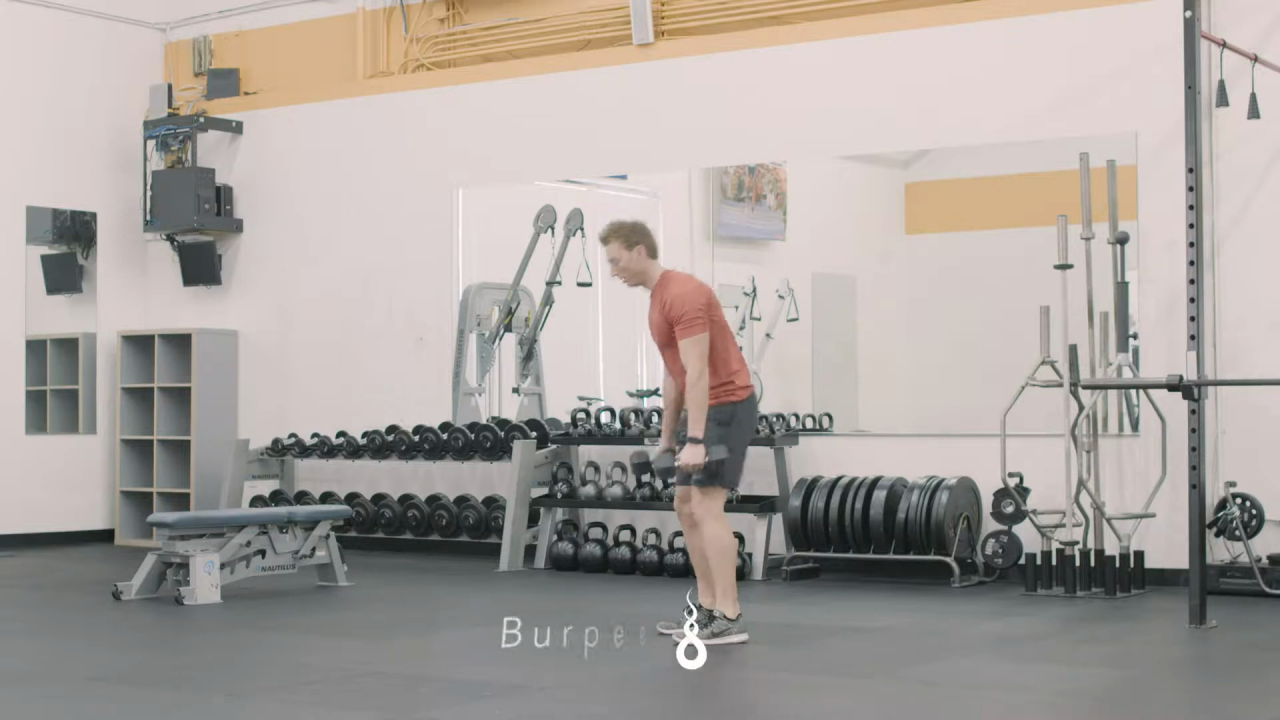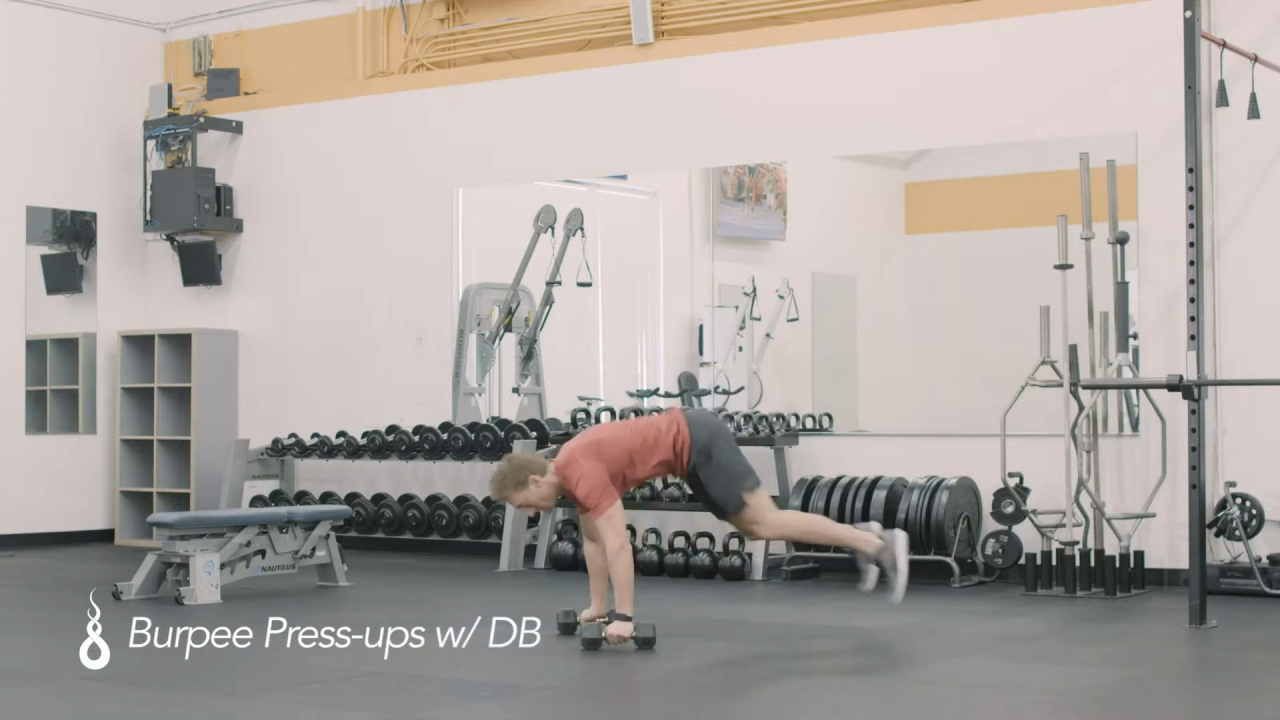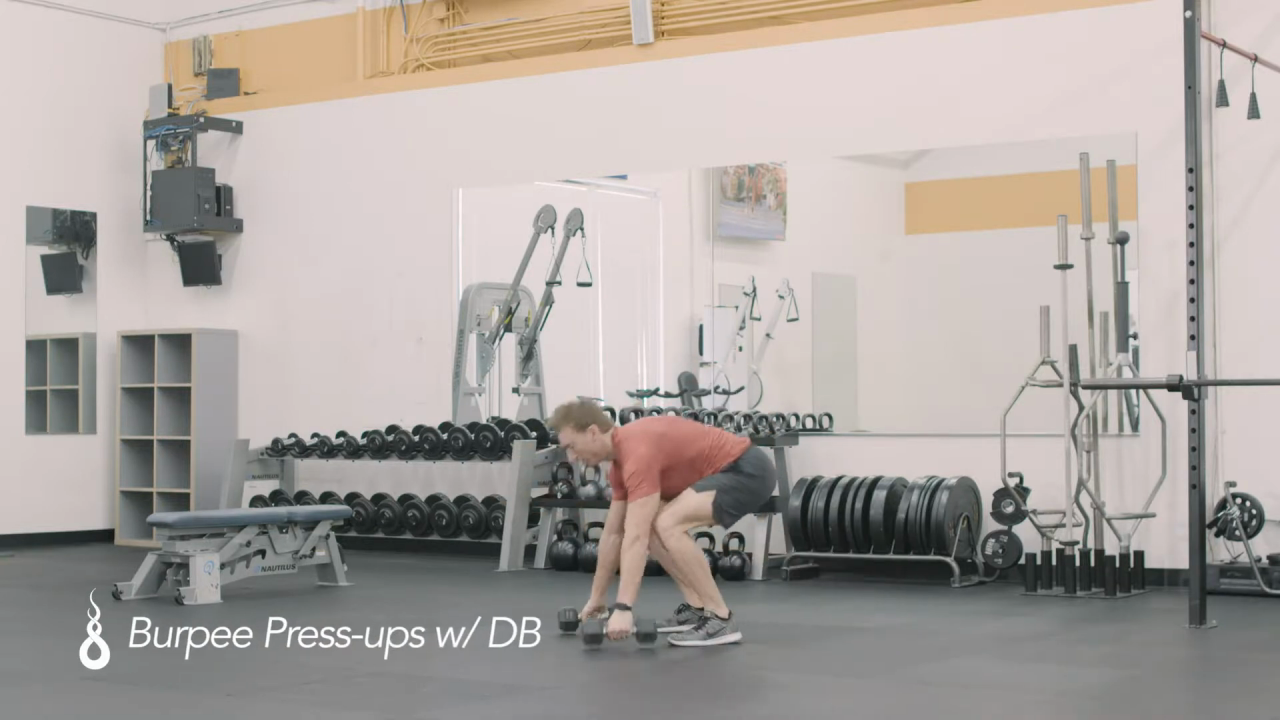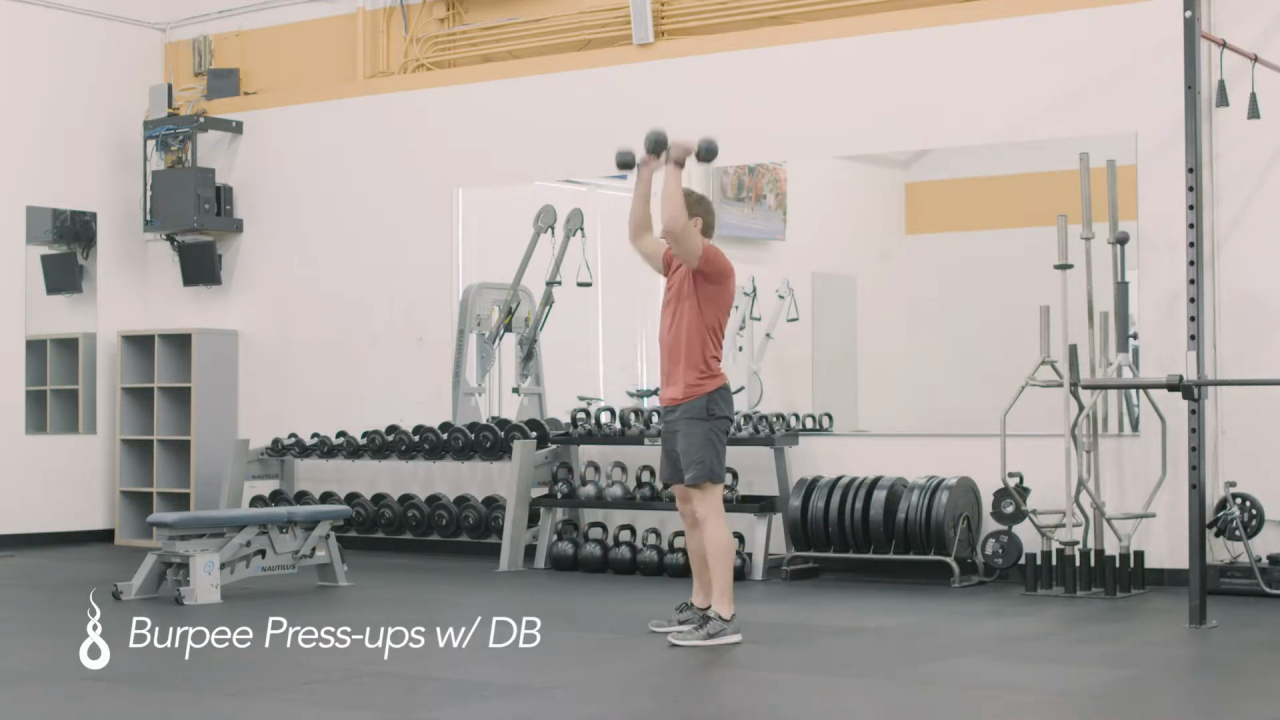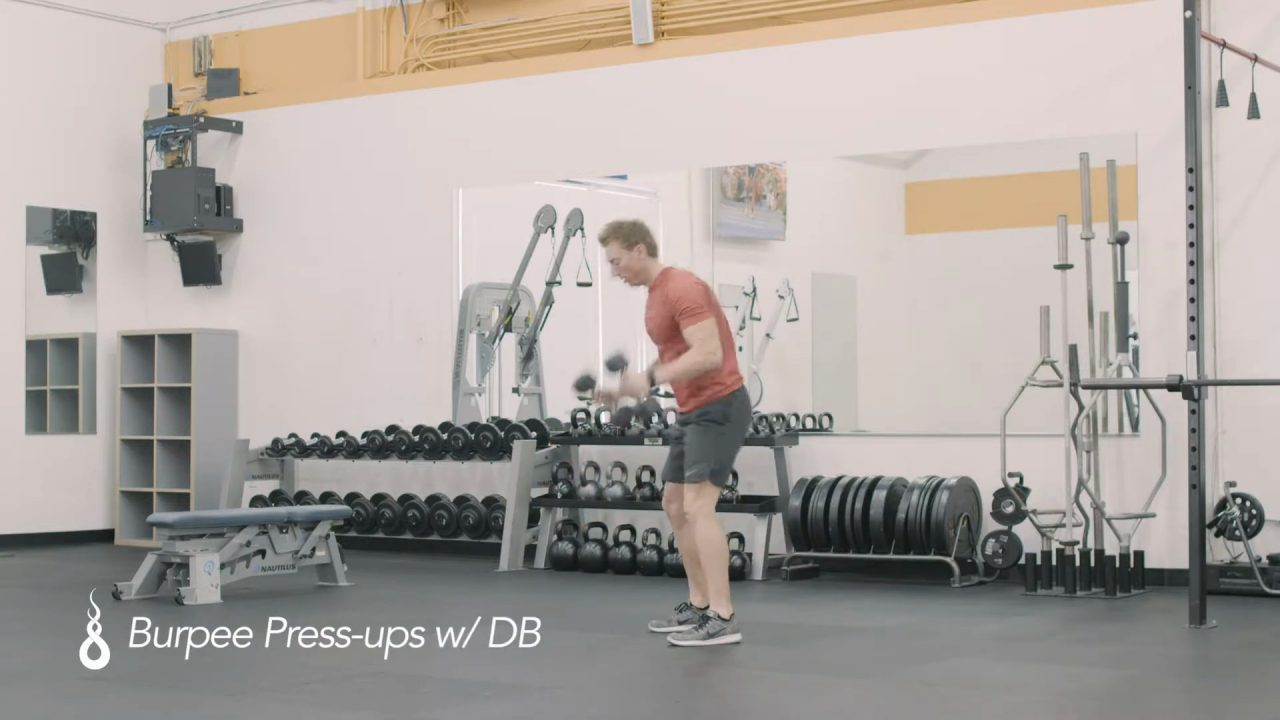
dt=1s
person 1, frame 1
left shoulder: (683, 293)
right shoulder: (660, 298)
left elbow: (699, 373)
left wrist: (696, 440)
right wrist: (668, 436)
left hip: (726, 407)
right hip: (706, 407)
left knee: (705, 506)
right knee: (687, 505)
left ankle: (728, 618)
right ankle: (708, 608)
person 1, frame 2
left shoulder: (582, 475)
right shoulder: (571, 472)
left elbow: (619, 545)
right elbow: (593, 541)
left wrist: (623, 618)
right wrist: (597, 604)
left hip: (696, 438)
right hip: (686, 445)
left knee: (764, 519)
right knee: (752, 524)
left ankle: (878, 545)
right ankle: (863, 536)
person 1, frame 3
left shoulder: (637, 453)
right shoulder: (621, 455)
left elbow: (636, 536)
right elbow: (614, 531)
left wrist: (623, 608)
right wrist: (596, 596)
left hip: (748, 470)
right hip: (730, 469)
left knee: (665, 525)
right knee: (651, 525)
left ankle: (720, 617)
right ankle: (697, 605)
person 1, frame 4
left shoulder: (712, 266)
right shoulder: (682, 268)
left elbow: (673, 224)
right elbow: (638, 235)
left wrist: (674, 168)
right wrist: (645, 173)
left hip: (703, 405)
right hip: (677, 404)
left knee: (706, 507)
right knee: (689, 508)
left ankle: (724, 618)
right ankle: (701, 604)
person 1, frame 5
left shoulder: (681, 287)
right shoulder: (657, 296)
left elbow: (709, 356)
left wrist: (649, 377)
right wrist: (624, 385)
left hip: (719, 408)
right hip: (695, 411)
left knee: (697, 506)
right knee: (676, 504)
left ankle: (722, 619)
right ankle: (699, 605)
